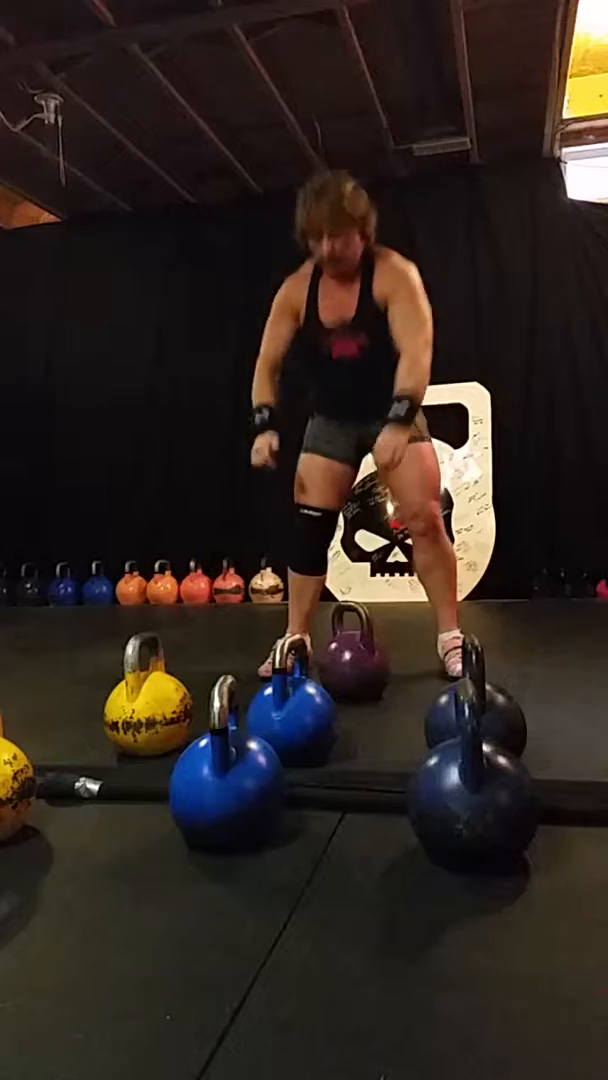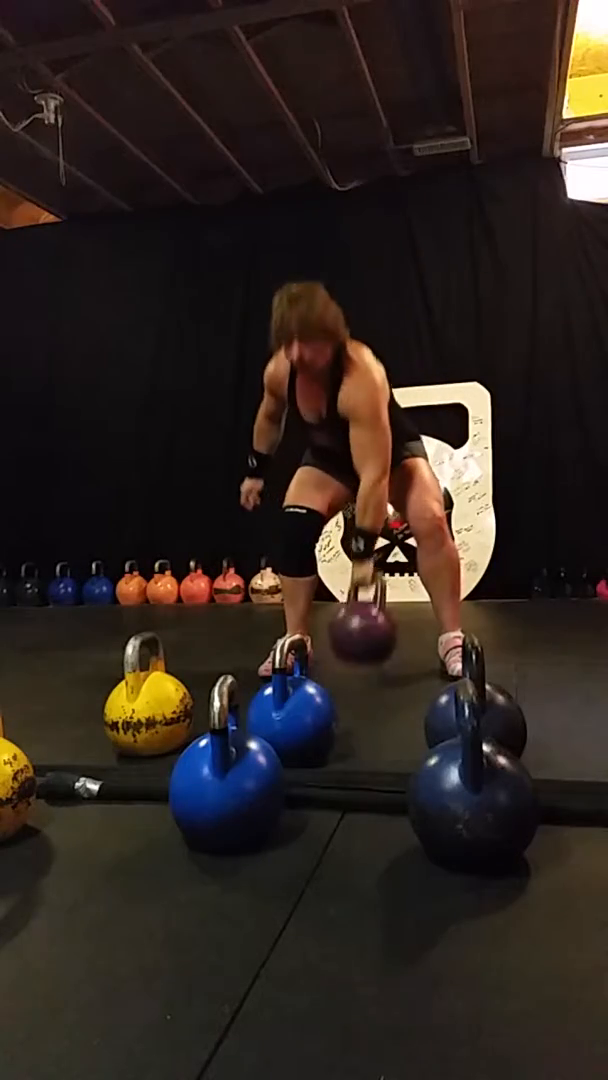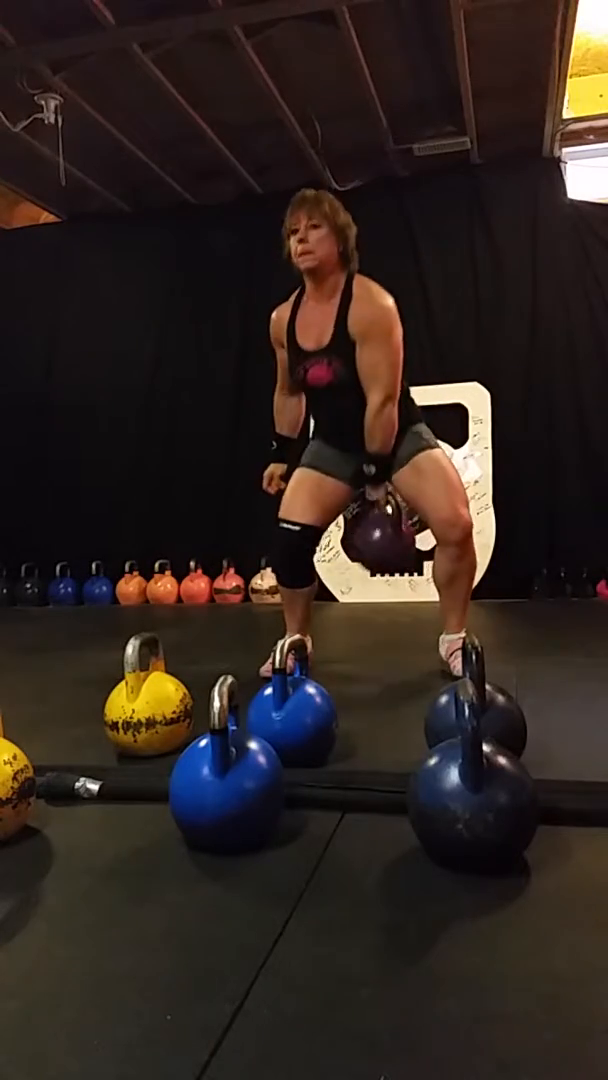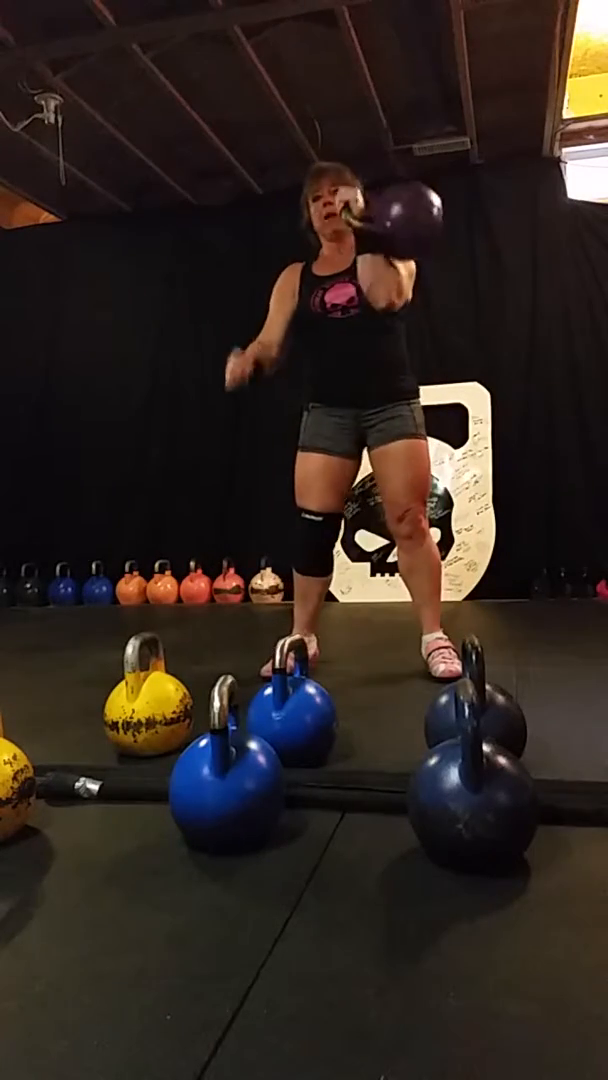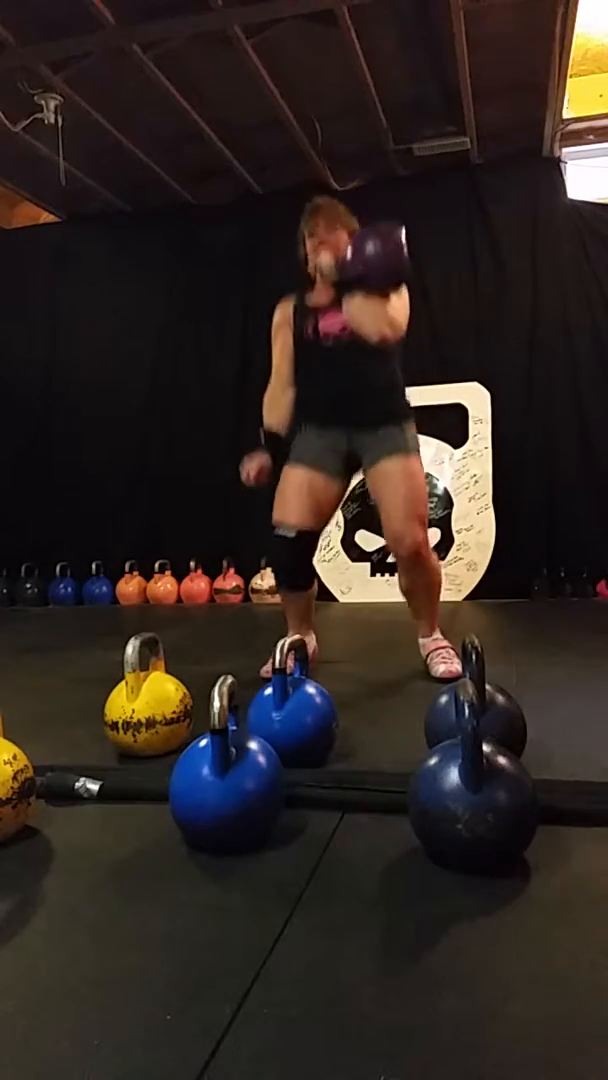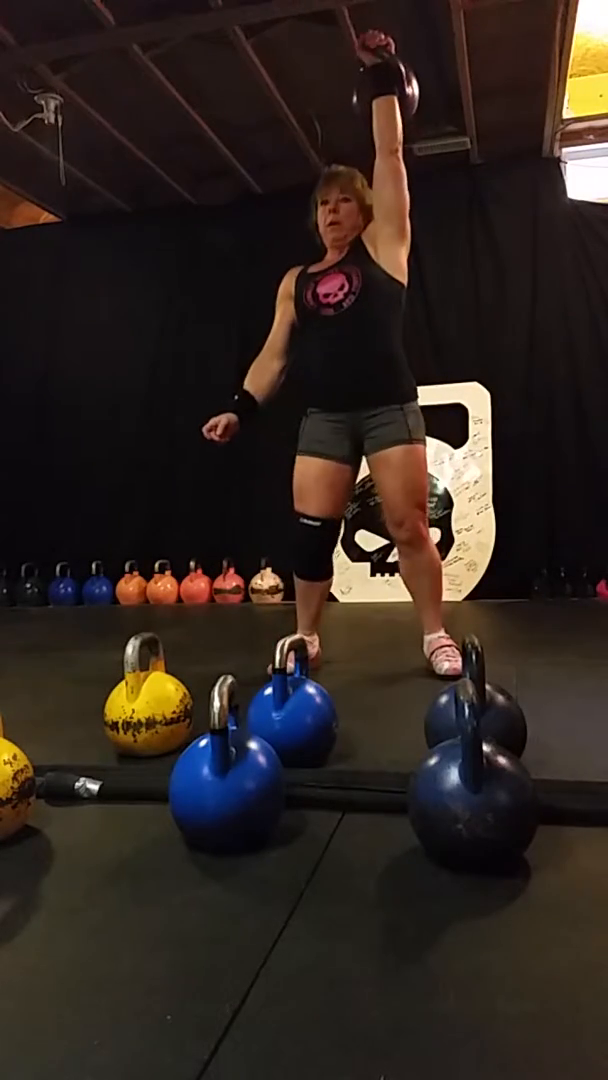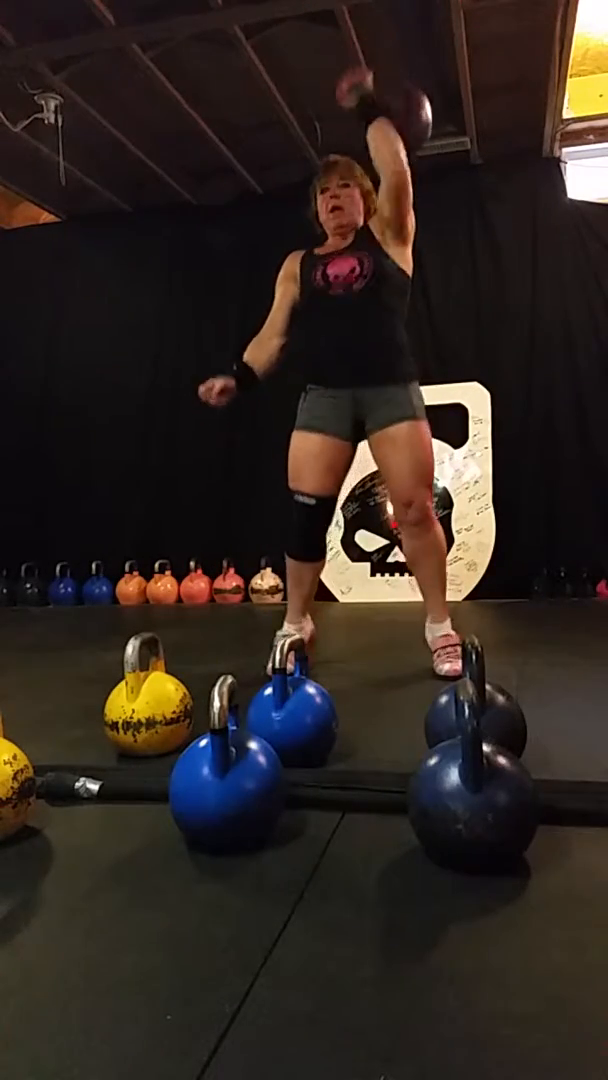
dt=0.7s
person 1, frame 1
left shoulder: (394, 274)
right shoulder: (294, 290)
left elbow: (416, 352)
right elbow: (267, 364)
left wrist: (400, 422)
right wrist: (264, 423)
left hip: (395, 414)
right hip: (332, 419)
left knee: (423, 516)
right knee: (310, 523)
left ankle: (450, 638)
right ankle: (296, 641)
person 1, frame 2
left shoulder: (361, 378)
right shoulder: (278, 373)
left elbow: (374, 477)
right elbow: (269, 418)
left wrist: (363, 553)
right wrist: (255, 471)
left hip: (393, 448)
right hip: (326, 456)
left knee: (430, 520)
right knee: (294, 525)
left ankle: (452, 640)
person 1, frame 3
left shoulder: (371, 305)
right shoulder: (284, 319)
left elbow: (383, 400)
left wrist: (377, 481)
right wrist: (280, 454)
left hip: (400, 437)
right hip: (333, 443)
left knee: (455, 525)
right knee: (290, 539)
left ankle: (454, 639)
right ankle: (295, 642)
person 1, frame 4
left shoulder: (383, 253)
right shoulder: (295, 277)
left elbow: (390, 297)
right elbow: (272, 341)
right wrist: (247, 357)
left hip: (393, 405)
right hip: (327, 411)
left knee: (409, 523)
right knee: (314, 527)
left ankle: (434, 638)
right ankle: (302, 640)
person 1, frame 5
left shoulder: (384, 290)
right shoulder: (291, 312)
left elbow: (384, 329)
right elbow: (282, 385)
left wrist: (341, 275)
right wrist: (269, 447)
left hip: (386, 430)
right hip: (320, 434)
left knee: (409, 543)
right knee: (287, 540)
left ankle: (432, 637)
right ankle: (300, 640)
person 1, frame 6
left shoulder: (383, 245)
right shoulder: (296, 281)
left elbow: (389, 153)
right elbow: (273, 354)
left wrist: (382, 76)
right wrist: (240, 408)
left hip: (390, 410)
right hip: (325, 418)
left knee: (409, 528)
right knee: (311, 533)
left ankle: (435, 636)
right ankle: (305, 639)
person 1, frame 7
left shoulder: (387, 235)
right shoulder: (299, 264)
left elbow: (398, 176)
right elbow: (273, 333)
left wrist: (371, 108)
right wrist: (240, 377)
left hip: (391, 388)
right hip: (324, 395)
left knee: (414, 507)
right knee: (304, 508)
left ankle: (440, 629)
right ankle: (295, 623)
